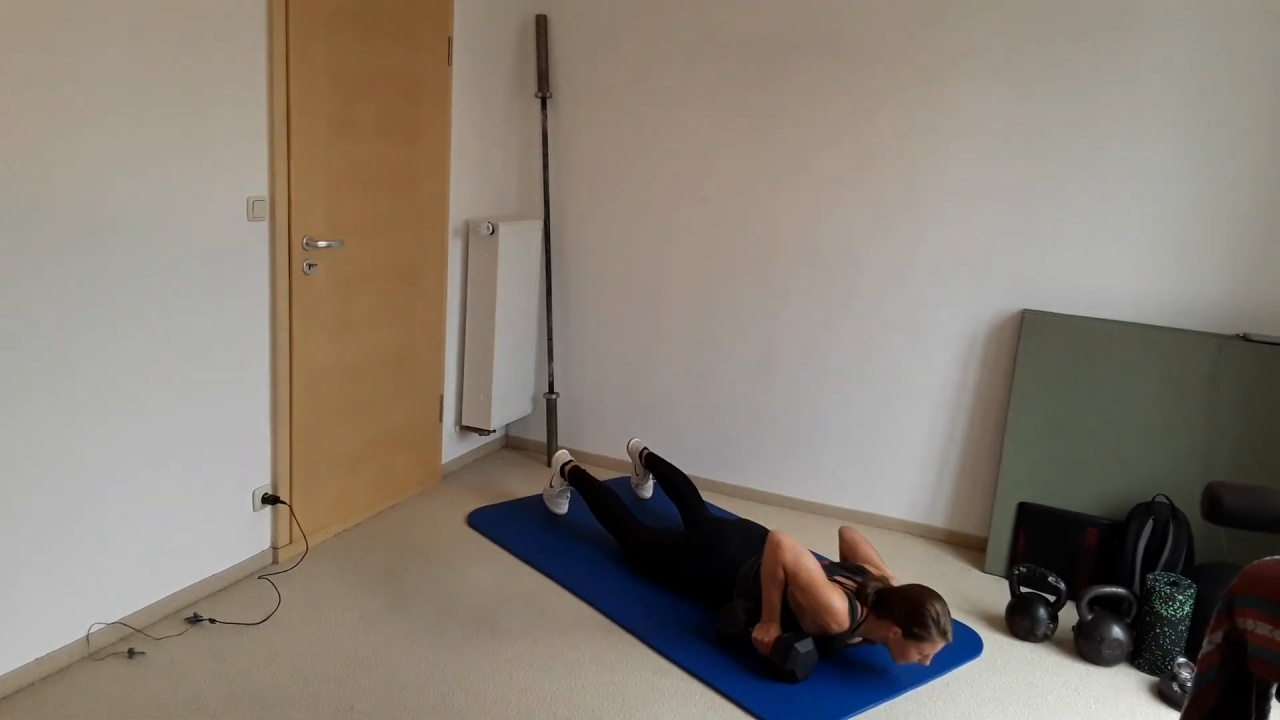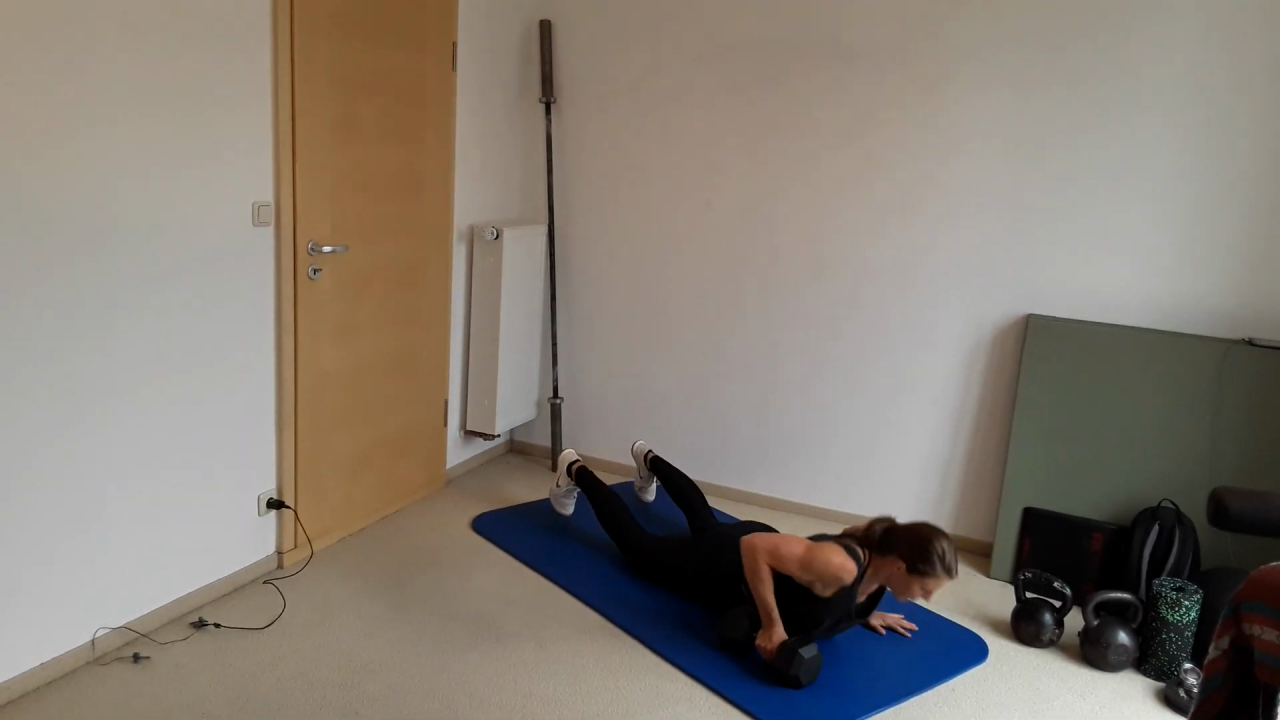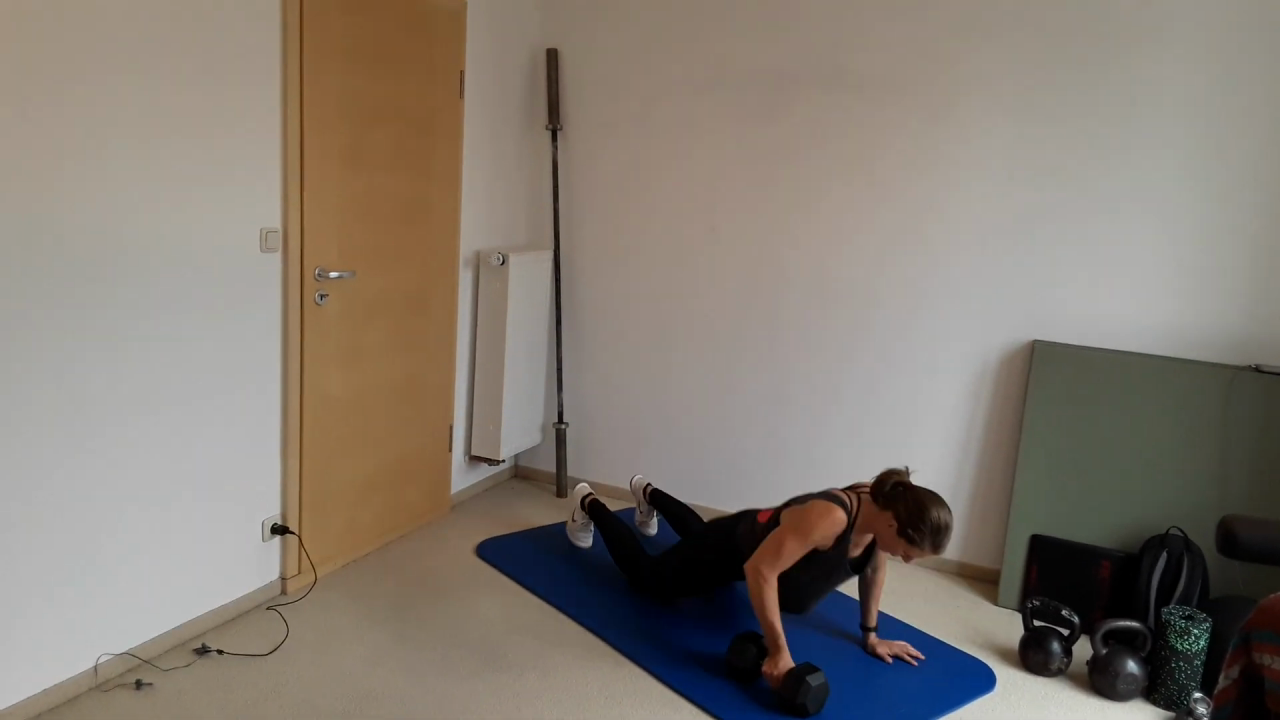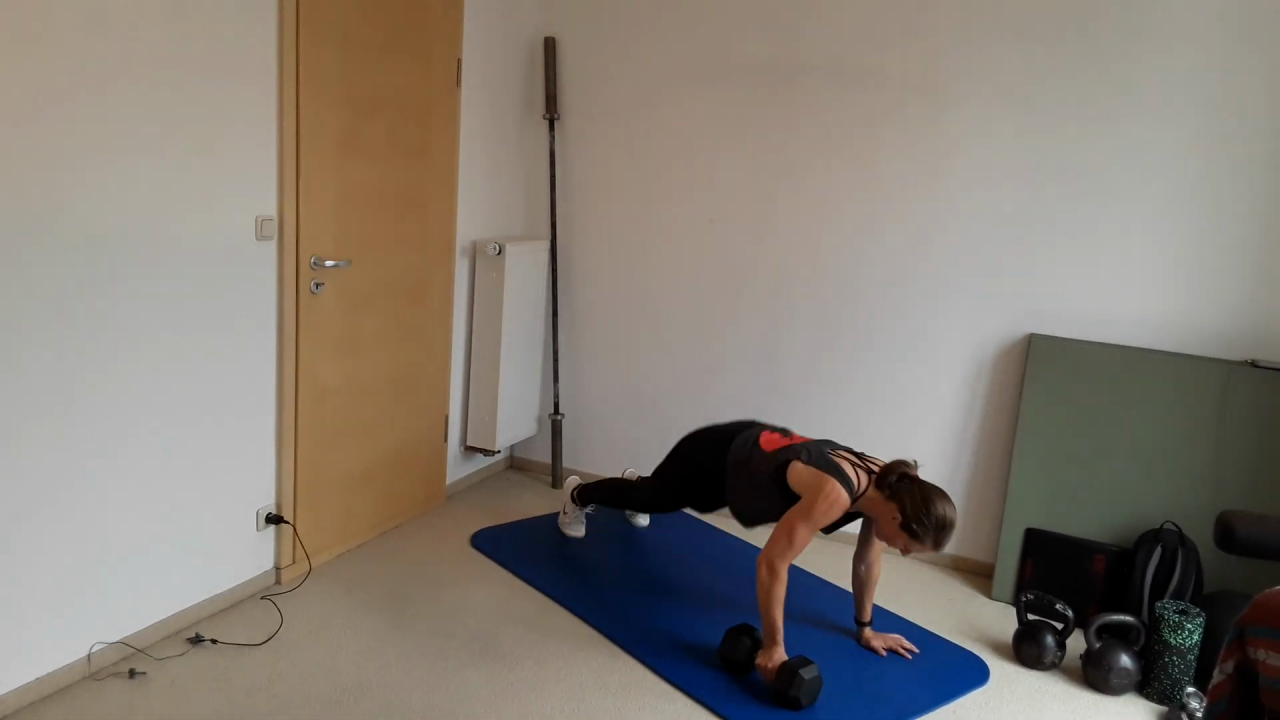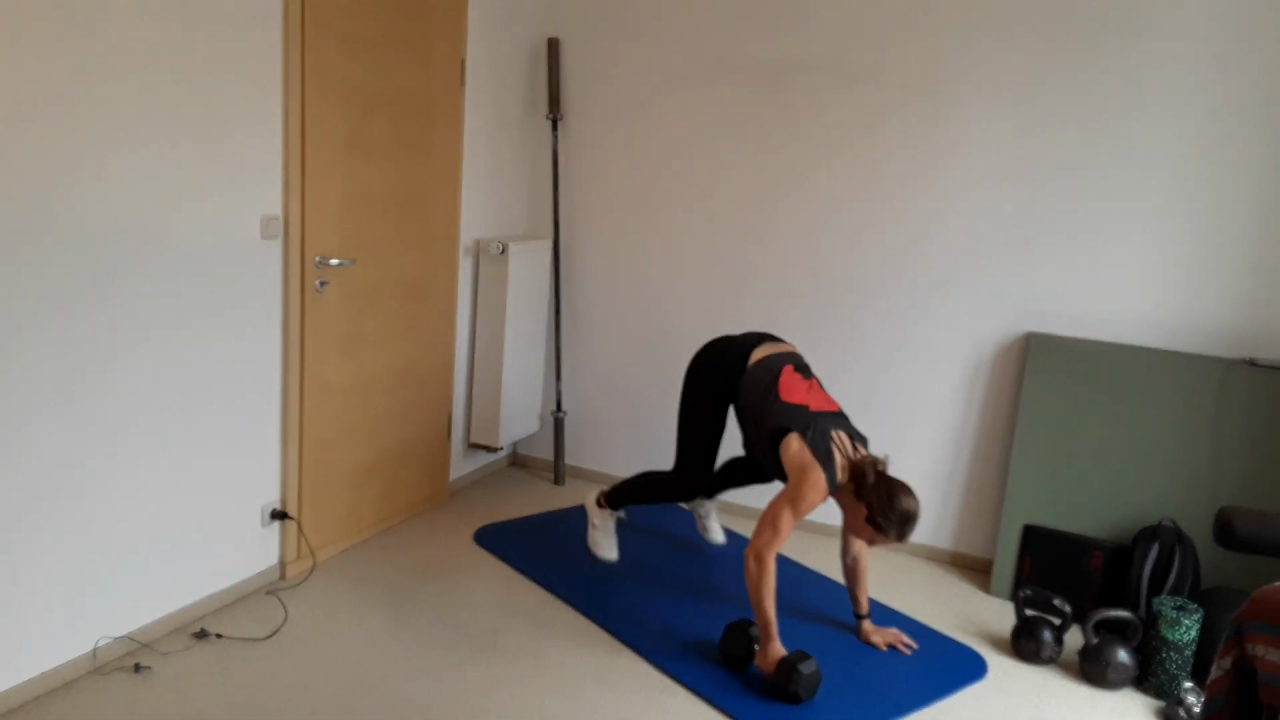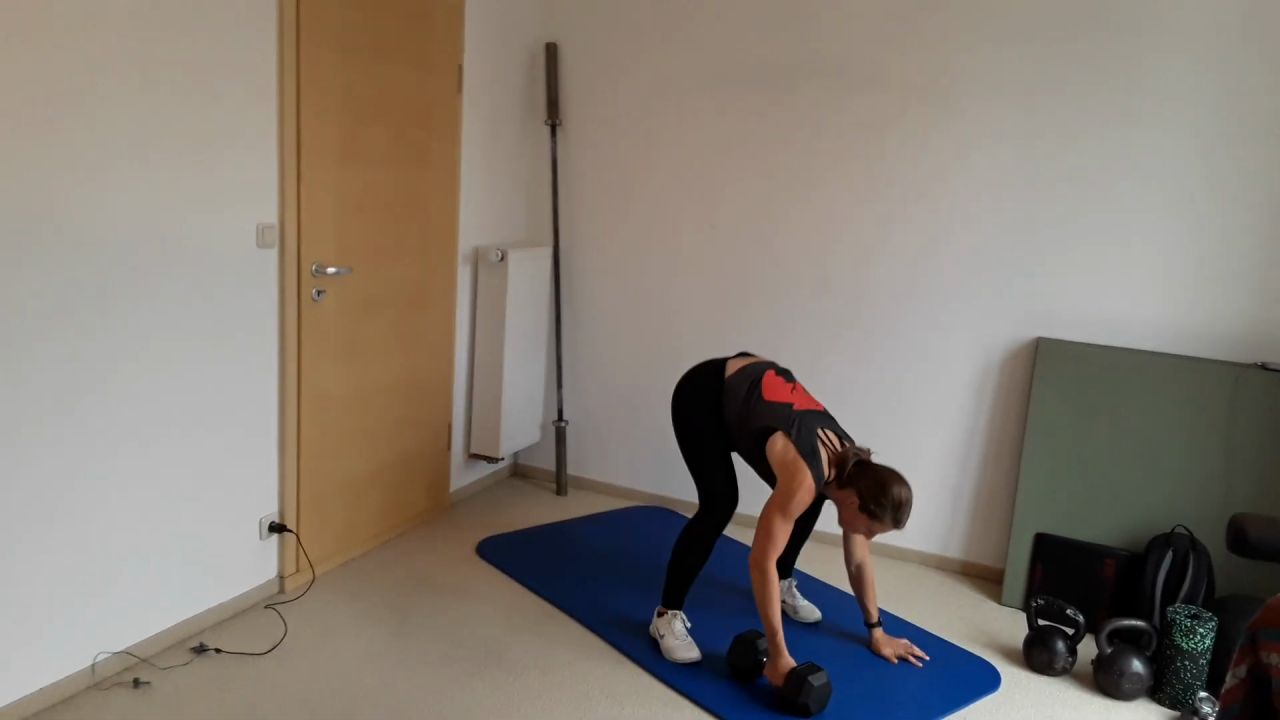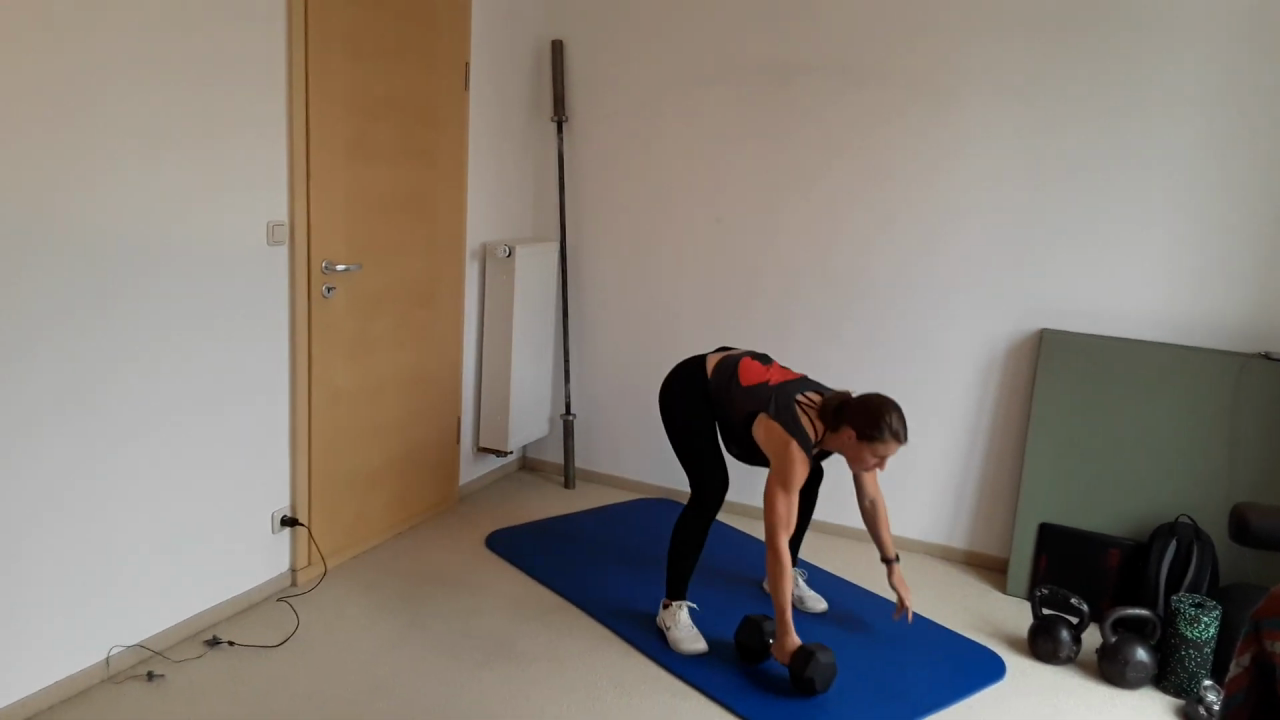
dt=0.2s
person 1, frame 1
left shoulder: (882, 589)
right shoulder: (836, 614)
left elbow: (848, 532)
right elbow: (780, 544)
right wrist: (771, 620)
left hip: (750, 546)
right hip: (721, 569)
left knee: (701, 516)
right knee: (636, 537)
left ankle: (644, 457)
right ankle: (569, 471)
person 1, frame 2
left shoulder: (884, 549)
right shoulder: (840, 567)
right elbow: (753, 548)
left wrist: (869, 609)
right wrist: (772, 626)
left hip: (754, 542)
right hip: (726, 568)
left knee: (705, 522)
right knee: (637, 545)
left ankle: (648, 460)
right ankle: (575, 471)
person 1, frame 3
left shoulder: (881, 503)
right shoulder: (831, 520)
left elbow: (873, 566)
right elbow: (758, 570)
left wrist: (871, 635)
right wrist: (778, 652)
left hip: (764, 544)
right hip: (735, 551)
left knee: (702, 538)
right knee: (646, 572)
left ankle: (648, 495)
right ankle: (588, 504)
person 1, frame 4
left shoulder: (886, 488)
right shoulder: (834, 495)
left elbow: (867, 557)
right elbow: (771, 563)
left wrist: (865, 627)
right wrist: (773, 647)
left hip: (755, 452)
right hip: (719, 454)
left knee: (693, 495)
right knee: (654, 498)
left ankle: (636, 481)
right ankle: (579, 494)
person 1, frame 5
left shoulder: (866, 477)
right shoulder: (816, 480)
left elbow: (853, 550)
right elbow: (759, 554)
left wrist: (864, 622)
right wrist: (769, 644)
left hip: (773, 357)
right hip: (721, 366)
left knee: (766, 465)
right knee: (687, 481)
left ankle: (702, 499)
right ankle: (605, 506)
person 1, frame 6
left shoulder: (860, 477)
right shoulder: (804, 479)
left elbow: (856, 556)
right elbow: (760, 563)
left wrist: (876, 631)
right wrist: (778, 657)
left hip: (754, 379)
right hip: (702, 391)
right knee: (720, 505)
left ankle: (780, 583)
right ankle: (666, 614)
person 1, frame 7
left shoulder: (849, 424)
right shoulder: (795, 447)
left elbow: (870, 497)
right elbow: (777, 541)
left wrist: (892, 566)
right wrist: (785, 635)
left hip: (737, 374)
right hip: (689, 386)
left knee: (807, 478)
right knee: (711, 492)
left ankle: (784, 574)
right ankle: (673, 605)
